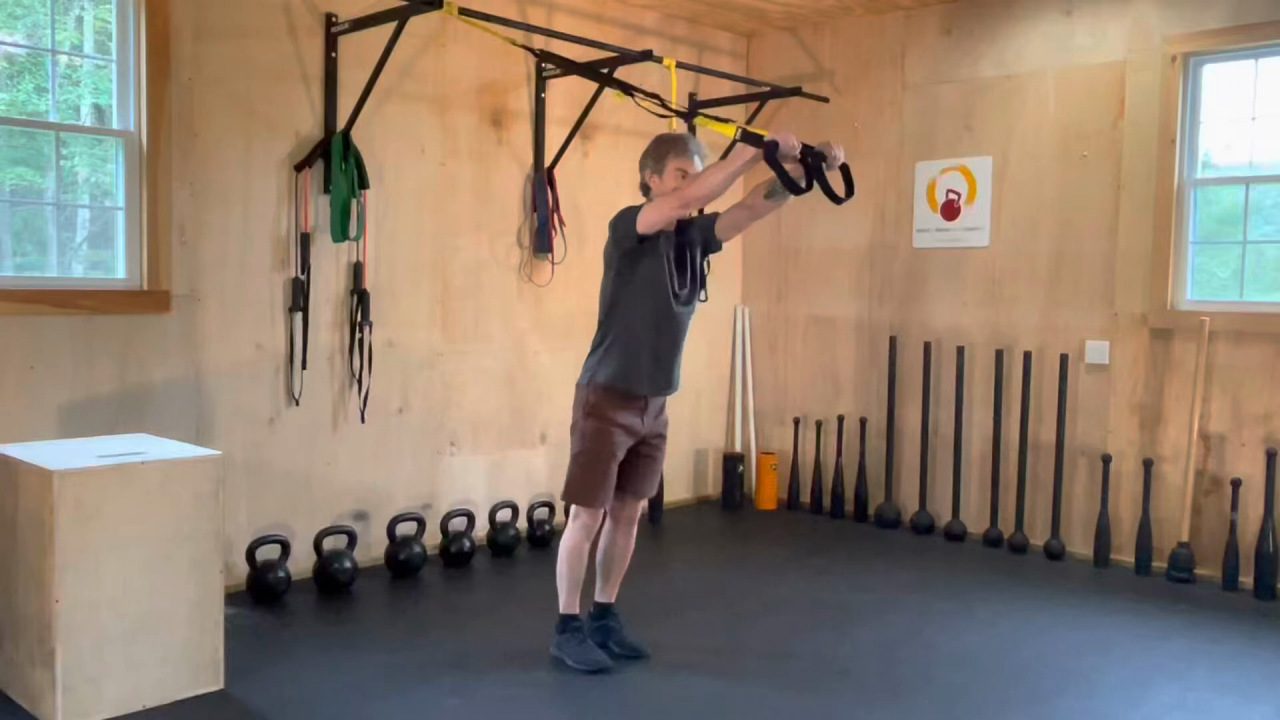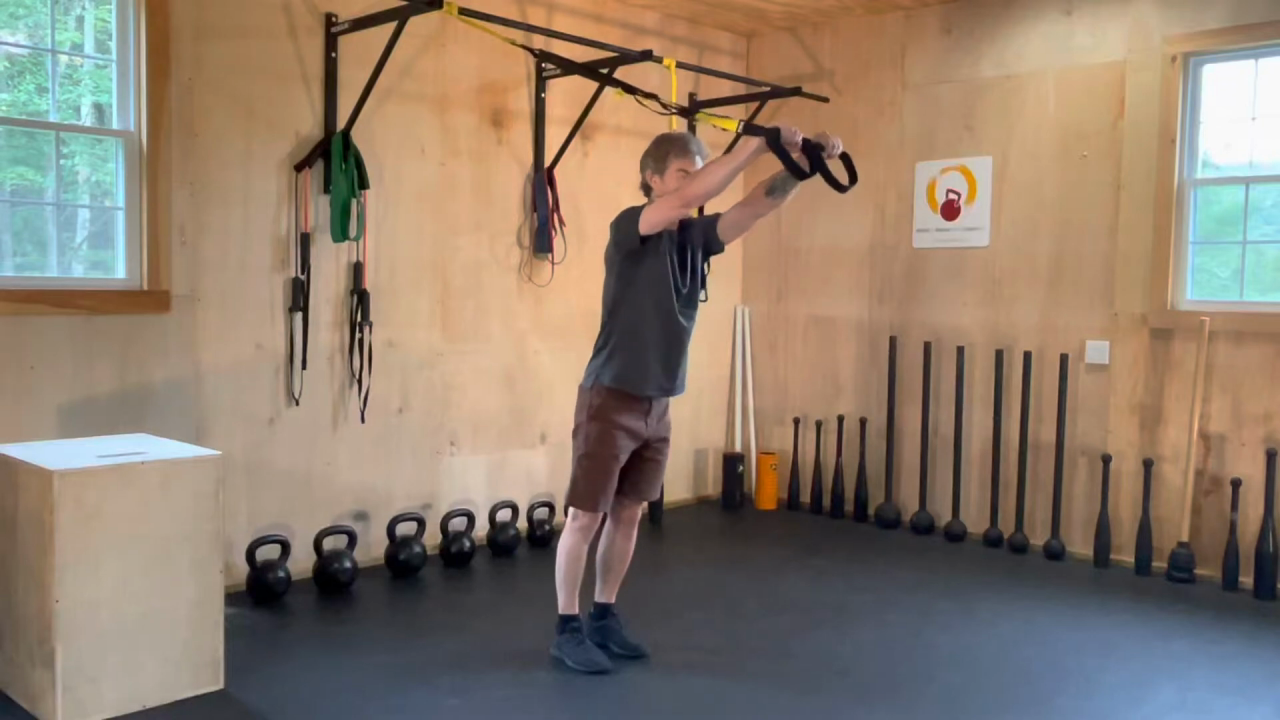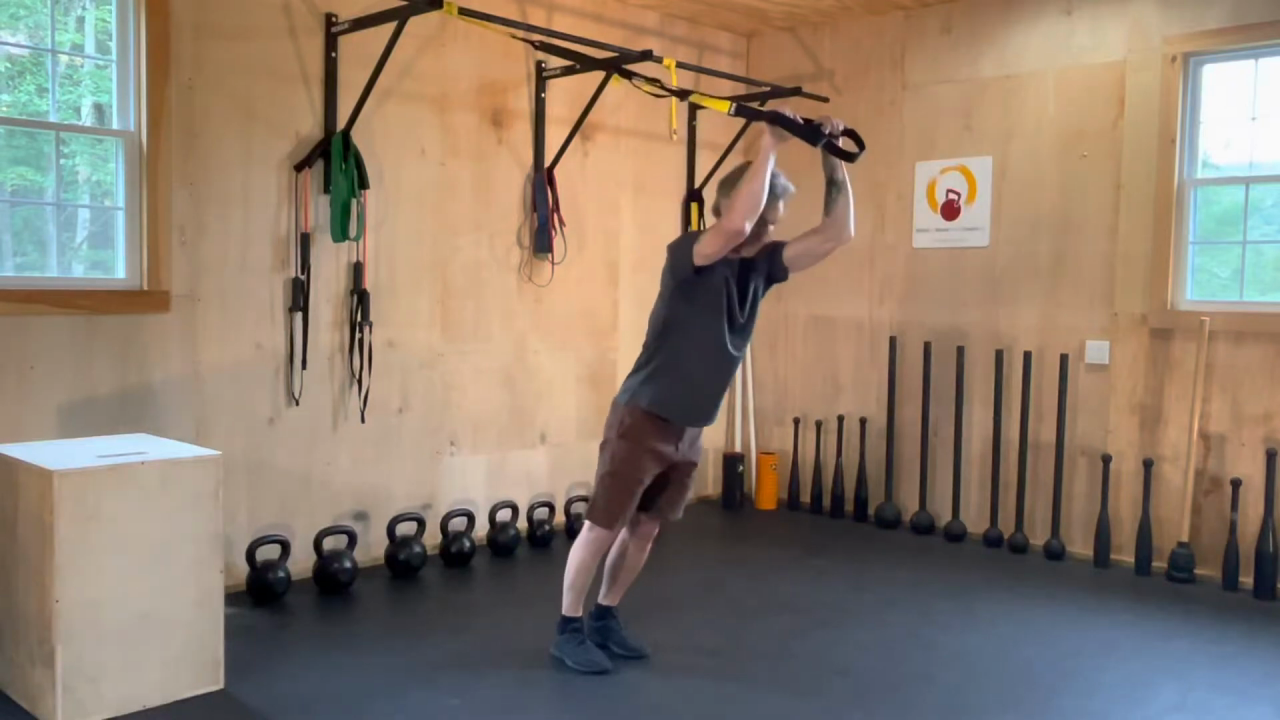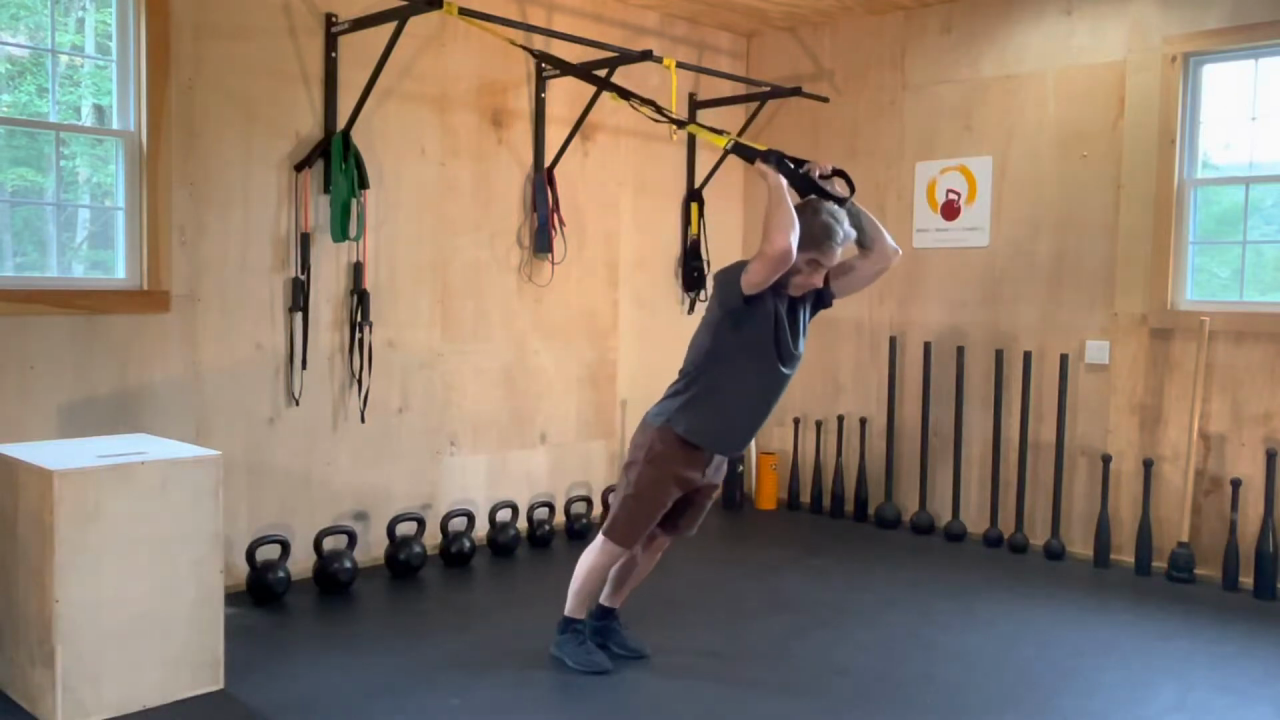
dt=0.7s
person 1, frame 1
left shoulder: (695, 234)
right shoulder: (630, 228)
left elbow: (757, 205)
right elbow: (685, 201)
left wrist: (802, 167)
right wrist: (753, 151)
left hip: (653, 401)
right hip: (606, 397)
left knee: (628, 514)
right knee: (588, 516)
left ankle: (603, 617)
right ankle: (569, 630)
person 1, frame 2
left shoulder: (695, 236)
right shoulder: (631, 228)
left elbow: (756, 205)
right elbow: (689, 197)
left wrist: (804, 163)
right wrist: (755, 145)
left hip: (656, 404)
right hip: (610, 400)
left knee: (627, 515)
right knee: (585, 517)
left ankle: (603, 618)
right ankle: (567, 629)
person 1, frame 3
left shoulder: (761, 264)
right shoulder: (688, 255)
left elbow: (837, 233)
right elbow: (735, 225)
left wrist: (833, 159)
right wrist: (769, 147)
left hip: (689, 430)
right hip: (642, 420)
left knee: (644, 529)
right knee: (603, 529)
left ankle: (603, 620)
right ankle: (568, 630)
person 1, frame 4
left shoulder: (807, 295)
right shoulder: (739, 286)
left elbow: (884, 254)
right elbow: (779, 249)
left wrist: (836, 198)
right wrist: (776, 183)
left hip: (714, 455)
right hip: (669, 442)
left knee: (654, 542)
right knee: (616, 541)
left ankle: (604, 621)
right ankle: (569, 631)
